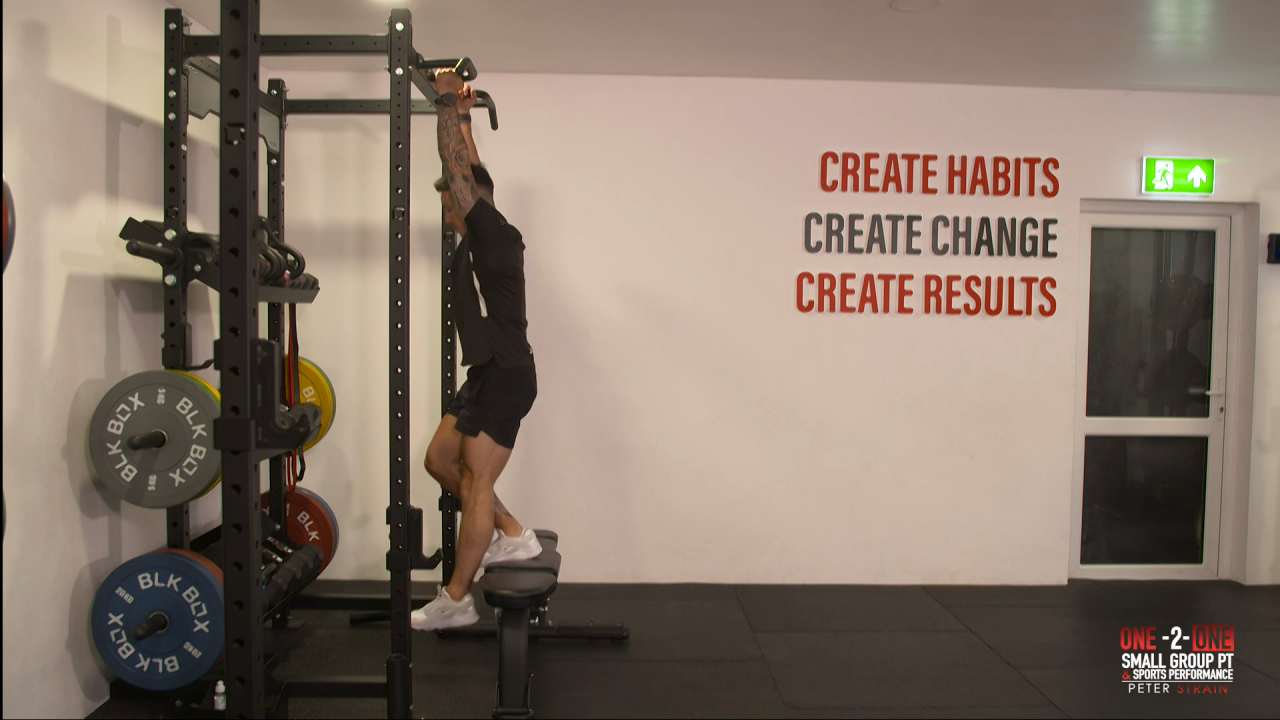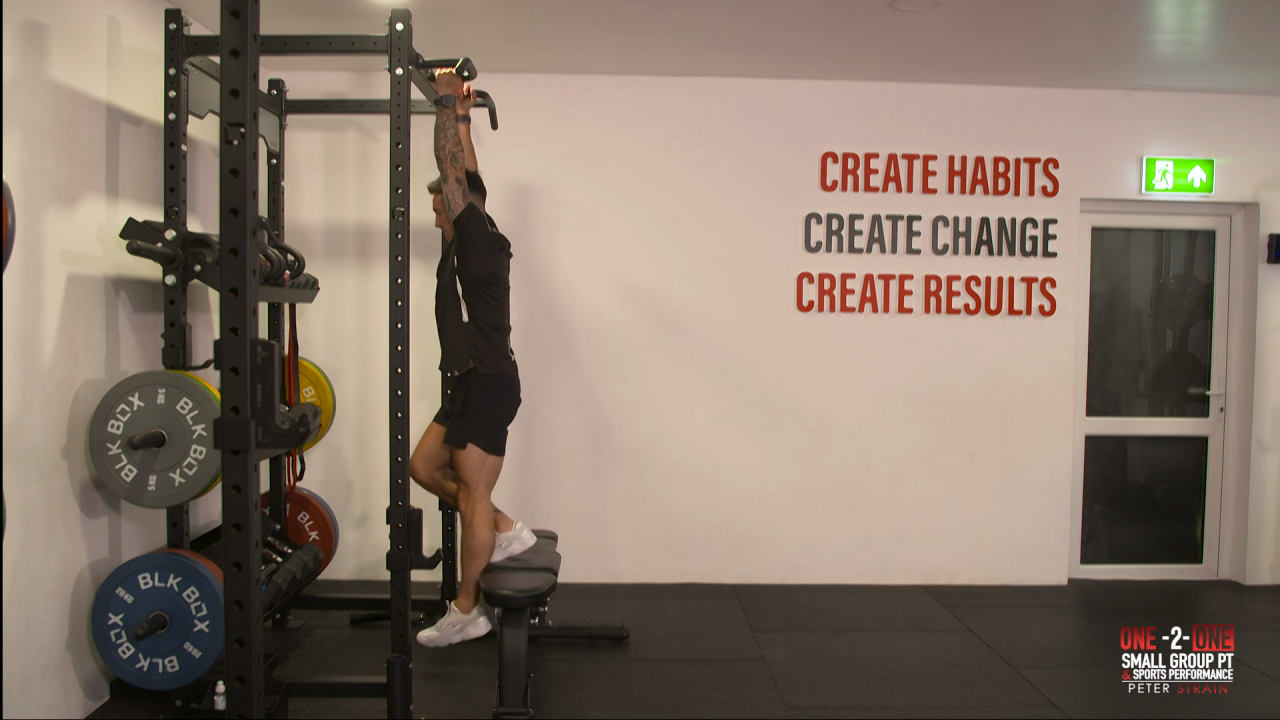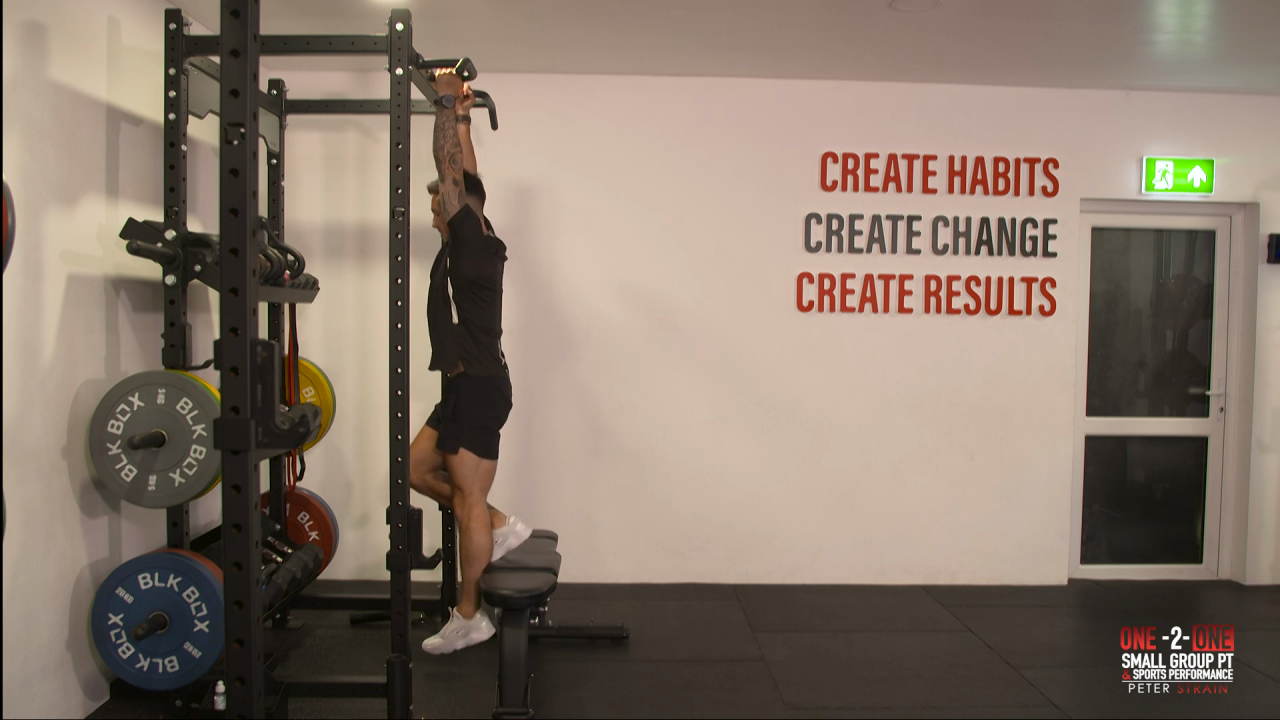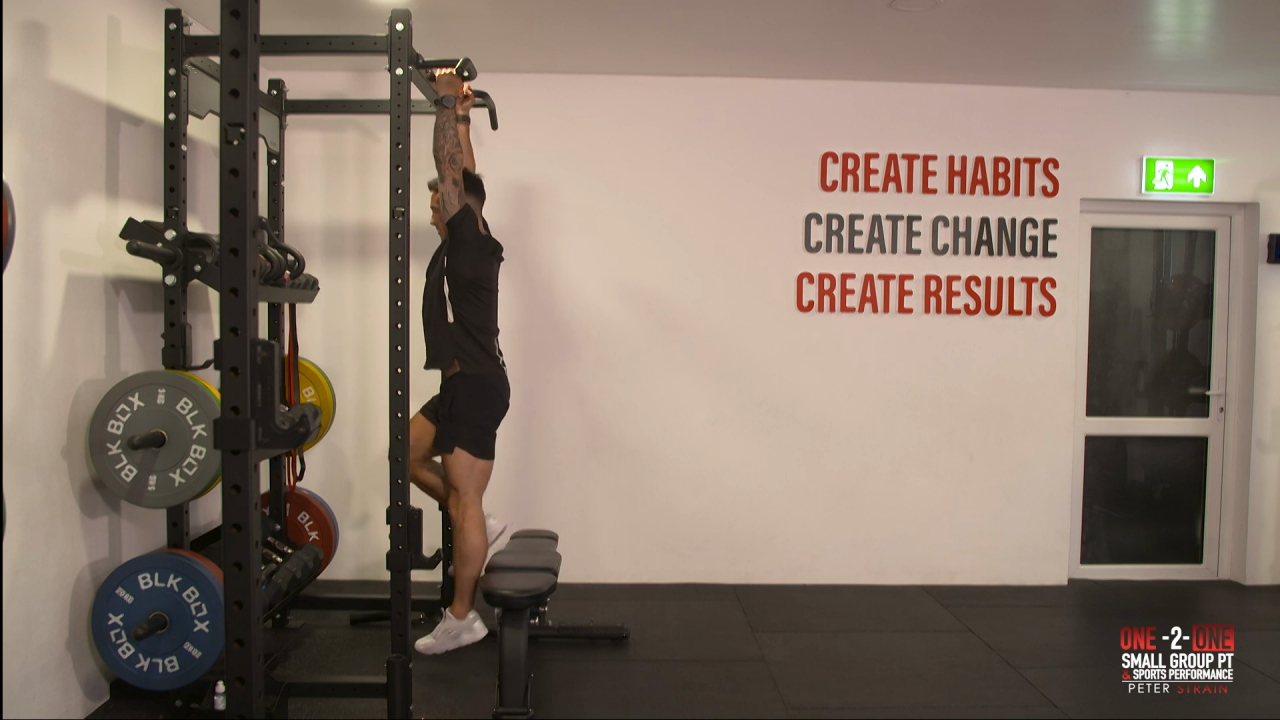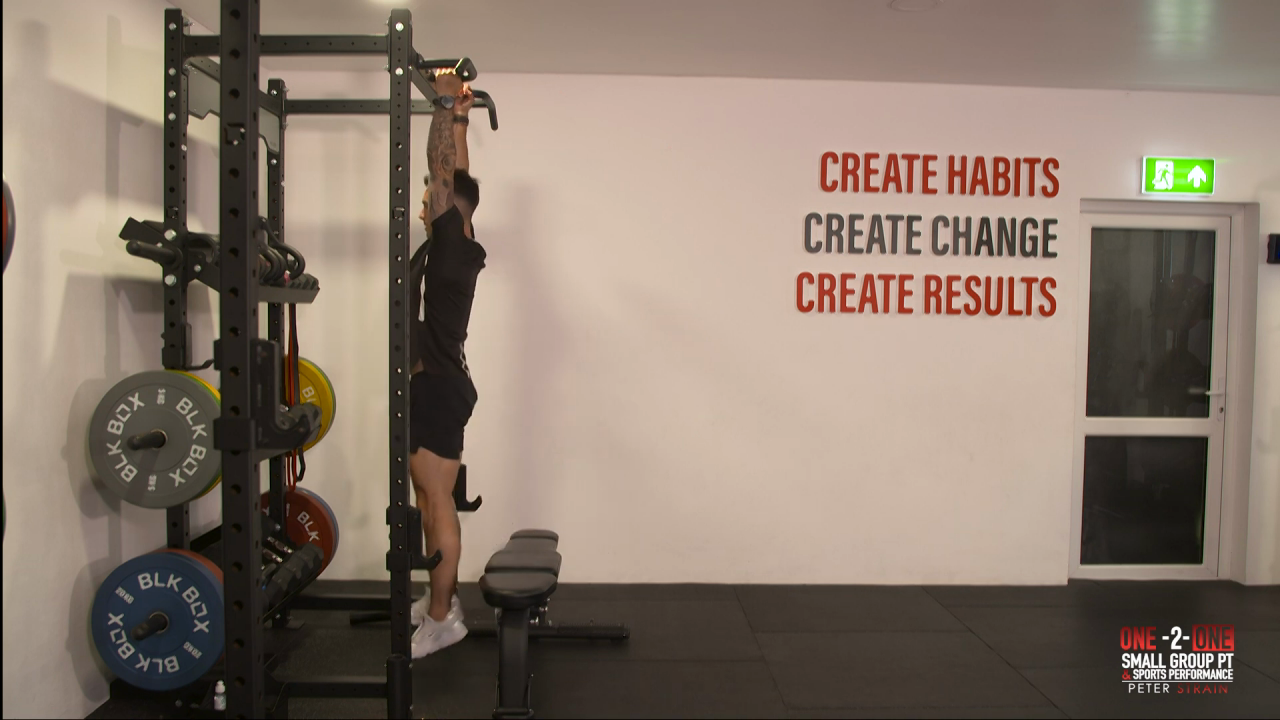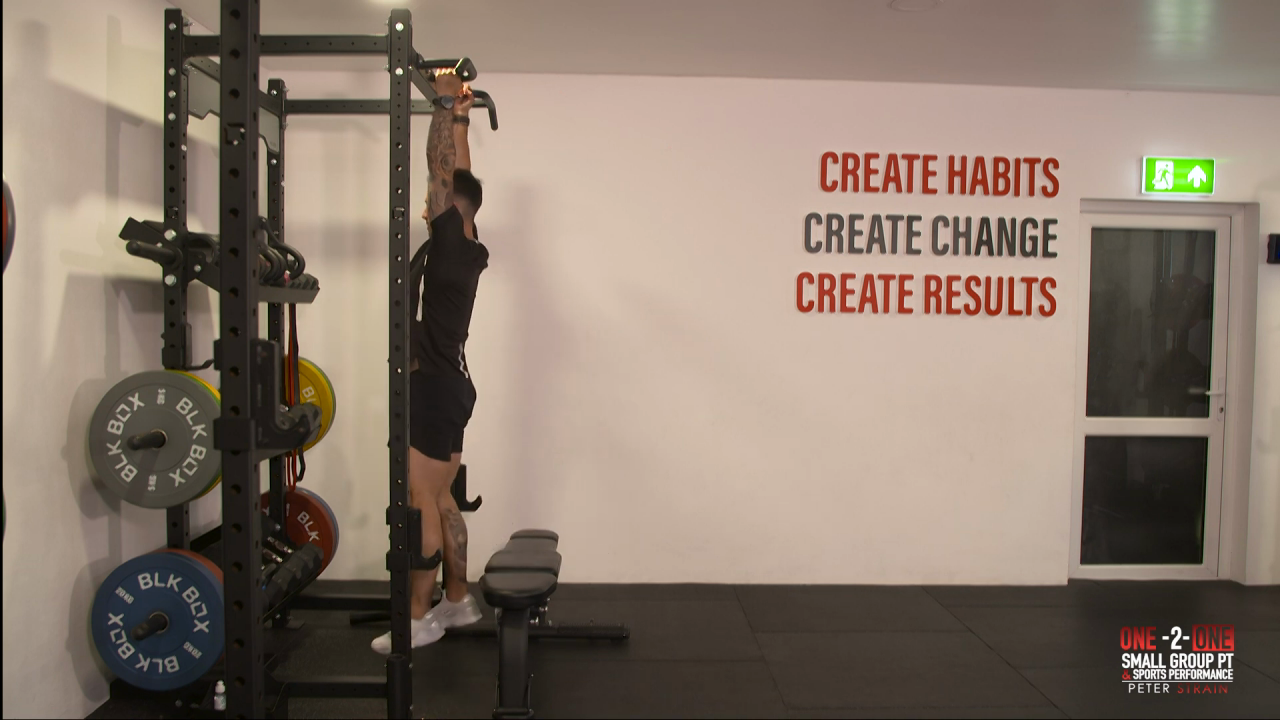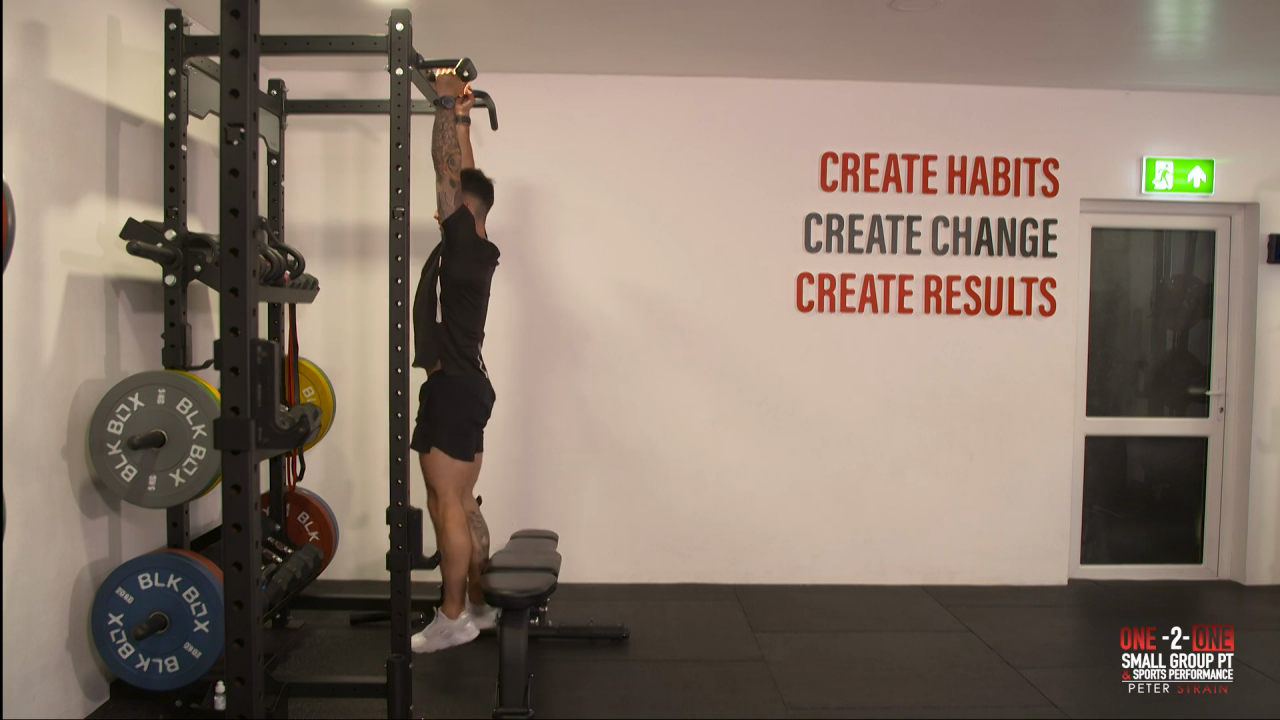
dt=0.5s
person 1, frame 1
left shoulder: (494, 235)
right shoulder: (481, 241)
left elbow: (457, 168)
right elbow: (465, 170)
left wrist: (448, 103)
right wrist: (460, 114)
left hip: (504, 377)
right hip: (488, 374)
left knee: (474, 484)
right knee: (440, 460)
left ankle: (456, 599)
right ankle: (513, 535)
person 1, frame 2
left shoulder: (477, 239)
right shoulder: (475, 242)
left elbow: (452, 170)
right elbow: (464, 173)
left wrist: (448, 104)
right wrist: (461, 116)
left hip: (487, 384)
right hip: (473, 382)
left knee: (472, 495)
right knee: (424, 466)
left ankle: (465, 613)
right ankle: (504, 531)
person 1, frame 3
left shoulder: (470, 239)
right shoulder: (472, 241)
left elbow: (449, 169)
right elbow: (463, 173)
left wrist: (449, 105)
right wrist: (461, 115)
left hip: (477, 387)
right hip: (467, 385)
left knee: (467, 500)
right knee: (416, 470)
left ankle: (468, 617)
right ankle: (500, 526)
person 1, frame 4
left shoulder: (466, 239)
right shoulder: (468, 243)
left elbow: (450, 169)
right elbow: (463, 173)
left wrist: (447, 104)
right wrist: (459, 116)
left hip: (475, 386)
right hip: (464, 384)
left knee: (463, 500)
right knee: (405, 453)
left ankle: (461, 617)
right ankle: (476, 525)
person 1, frame 5
left shoulder: (450, 241)
right shoulder: (456, 244)
left elbow: (441, 167)
right elbow: (454, 172)
left wrist: (445, 104)
right wrist: (460, 116)
left hip: (438, 386)
right hip: (441, 383)
left knee: (436, 503)
right knee: (431, 499)
left ankle: (441, 618)
right ankle: (441, 596)
person 1, frame 6
left shoulder: (449, 242)
right shoulder: (462, 246)
left elbow: (440, 169)
right elbow: (456, 175)
left wrist: (444, 105)
right wrist: (459, 118)
left hip: (434, 387)
right hip: (446, 384)
left knee: (420, 505)
right knee: (439, 501)
left ankle: (420, 617)
right ankle: (457, 599)
person 1, frame 7
left shoulder: (463, 243)
right shoulder: (474, 248)
left elbow: (446, 171)
right elbow: (461, 174)
left wrist: (446, 106)
right wrist: (460, 117)
left hip: (452, 387)
right hip: (462, 384)
left knee: (446, 507)
right knee: (460, 504)
left ankle: (453, 616)
right ankle: (476, 604)
